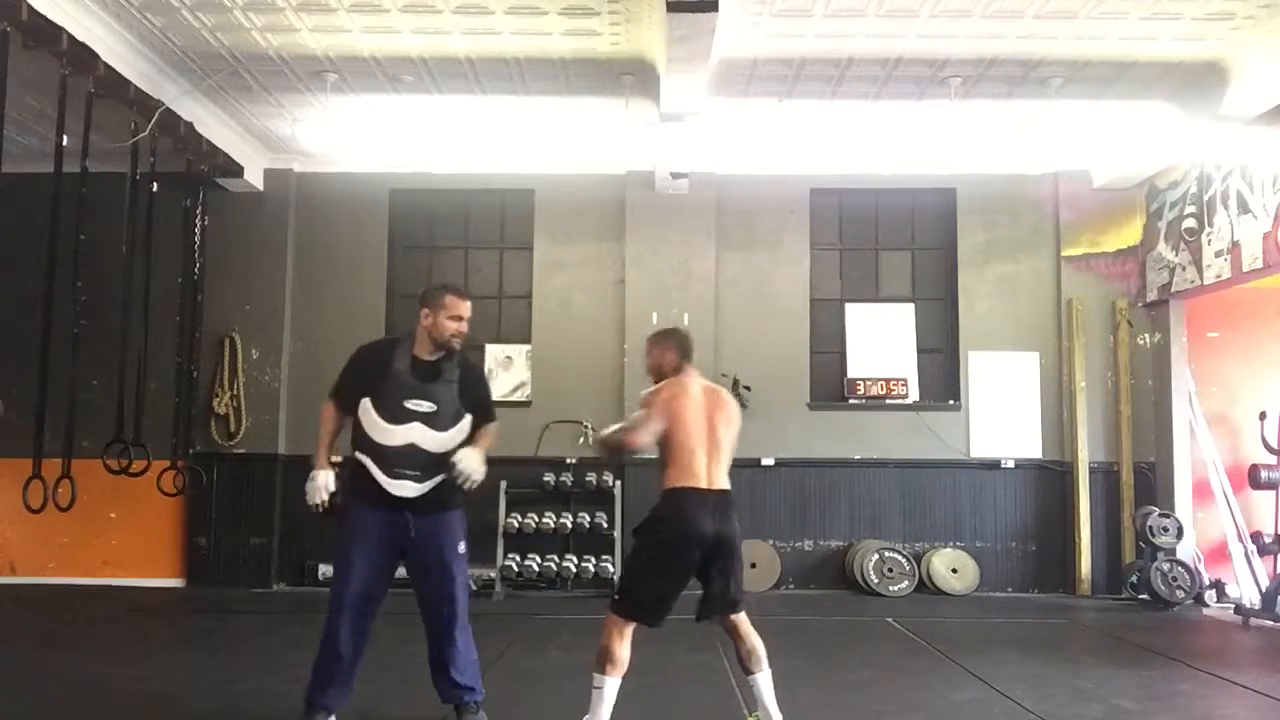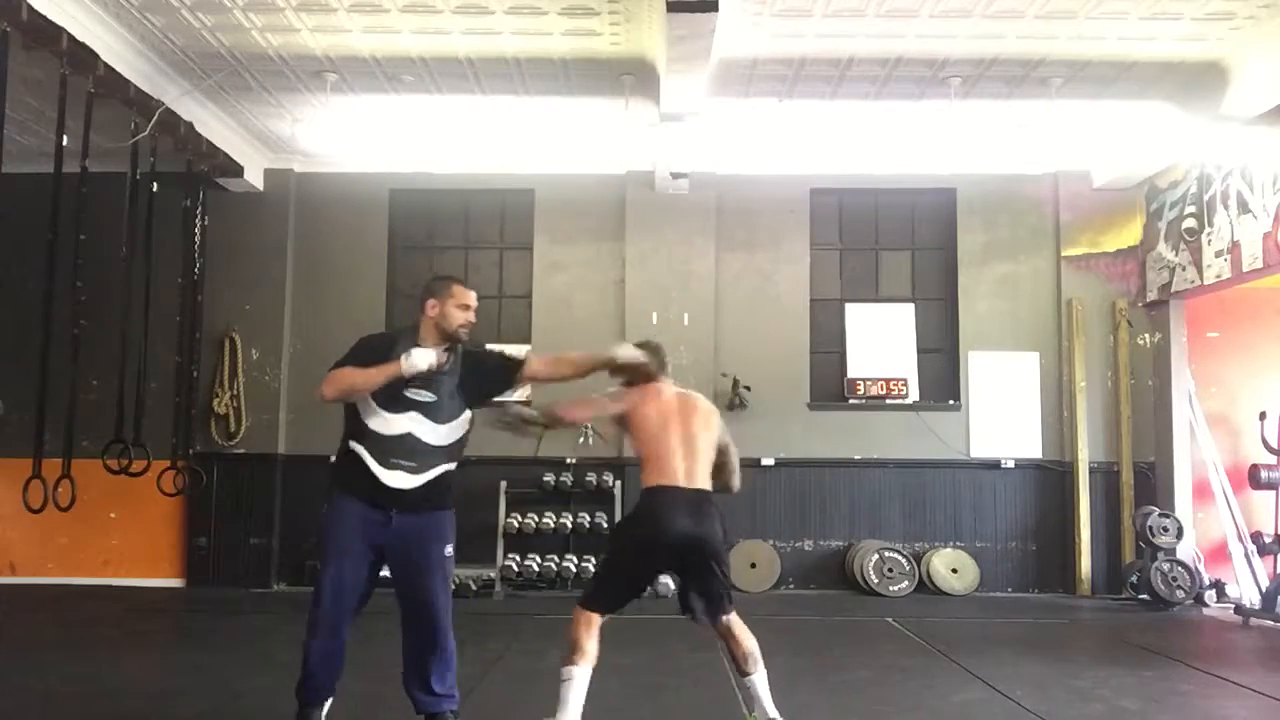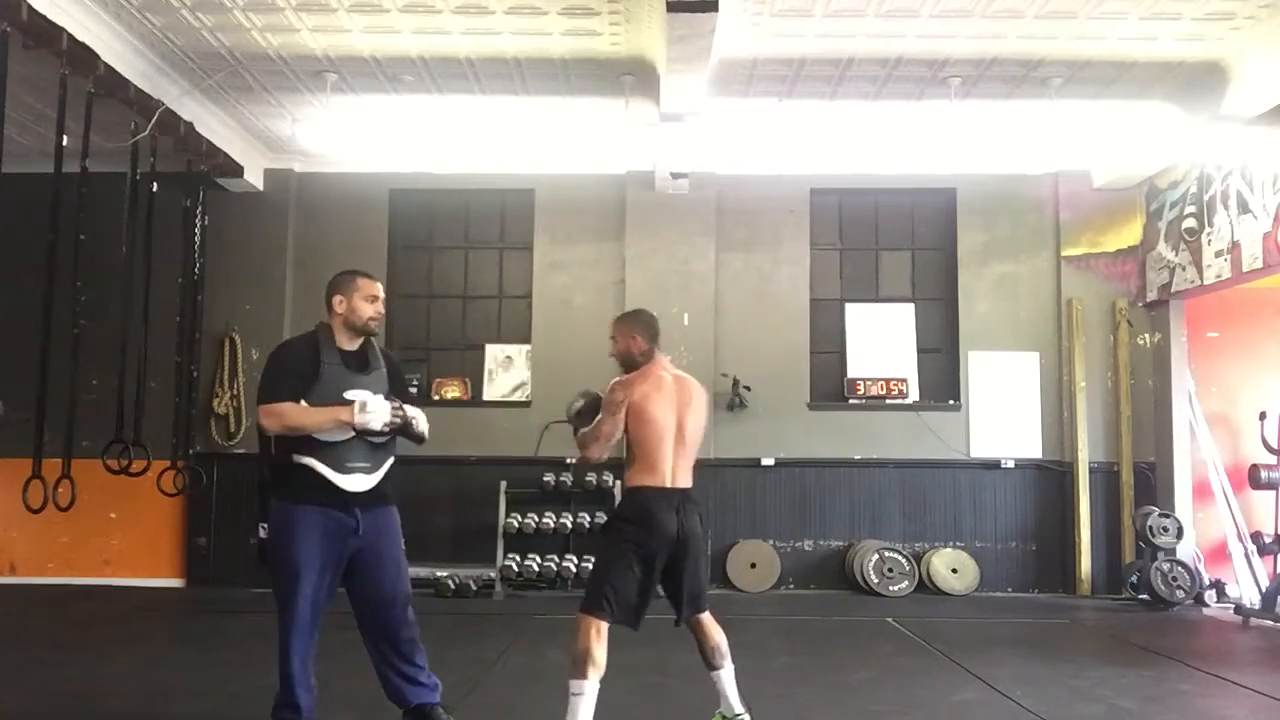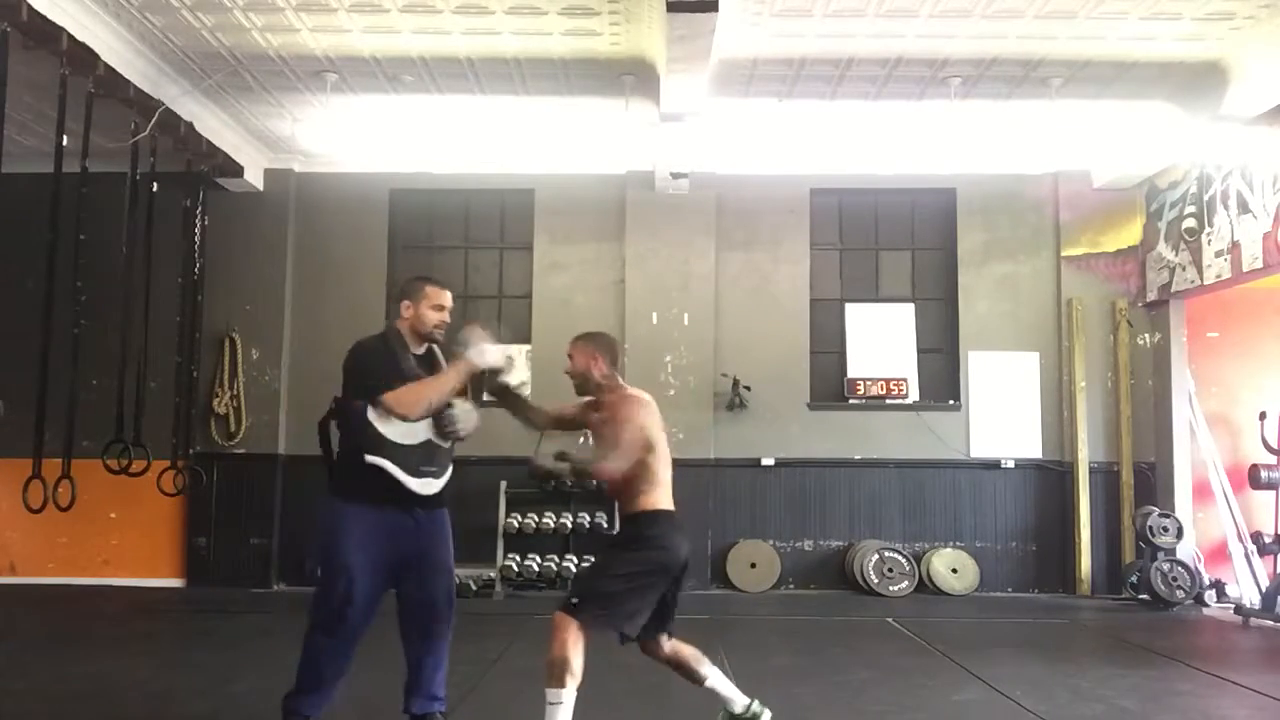
dt=1s
person 1, frame 1
left shoulder: (468, 375)
right shoulder: (375, 358)
left elbow: (486, 425)
right elbow: (335, 407)
left wrist: (476, 453)
right wrist: (321, 466)
left hip: (437, 513)
right hip: (371, 508)
left knee: (450, 608)
right knee: (350, 605)
person 1, frame 2
left shoulder: (474, 364)
right shoulder: (379, 348)
left elbow: (542, 367)
right elbow: (332, 388)
left wrist: (609, 358)
right wrist: (403, 367)
left hip: (425, 513)
right hip: (358, 505)
left knee: (430, 612)
right knee: (333, 606)
person 1, frame 3
left shoulder: (384, 362)
right shoulder: (297, 354)
left elbow: (402, 419)
right elbow: (271, 416)
left wrist: (412, 422)
right wrist: (351, 414)
left hip: (373, 509)
right hip: (307, 509)
left knee: (392, 611)
right knee: (300, 617)
person 1, frame 4
left shoulder: (442, 363)
right shoulder: (371, 354)
left elbow: (450, 423)
right elbow: (404, 406)
left wrist: (461, 419)
right wrist: (469, 364)
left hip: (426, 511)
right hip: (364, 510)
left knee: (434, 613)
right knee: (341, 614)
person 2, frame 1
left shoulder: (662, 394)
right shoulder: (727, 400)
left elbow: (635, 439)
left wrist: (610, 438)
left hip: (681, 512)
right hip: (722, 511)
left knee: (621, 618)
right knee: (734, 616)
person 2, frame 2
left shoulder: (632, 397)
right shoulder: (706, 409)
left elbow: (571, 413)
right elbow: (731, 481)
left wrist: (524, 414)
left hip: (658, 515)
right hip: (703, 517)
left knee: (587, 615)
right knee: (725, 618)
person 2, frame 3
left shoulder: (626, 388)
right shoulder: (695, 389)
left elbow: (593, 452)
left wrist: (581, 424)
left hip: (642, 512)
right hip: (686, 511)
left knee: (593, 620)
right knee: (699, 614)
person 2, frame 4
left shoulder: (630, 406)
right shoulder: (601, 407)
left elbow: (609, 468)
right elbow: (547, 420)
left wrist: (565, 463)
right wrist: (503, 391)
left hip: (650, 539)
right hip: (666, 538)
left knee: (567, 625)
right knee: (656, 643)
